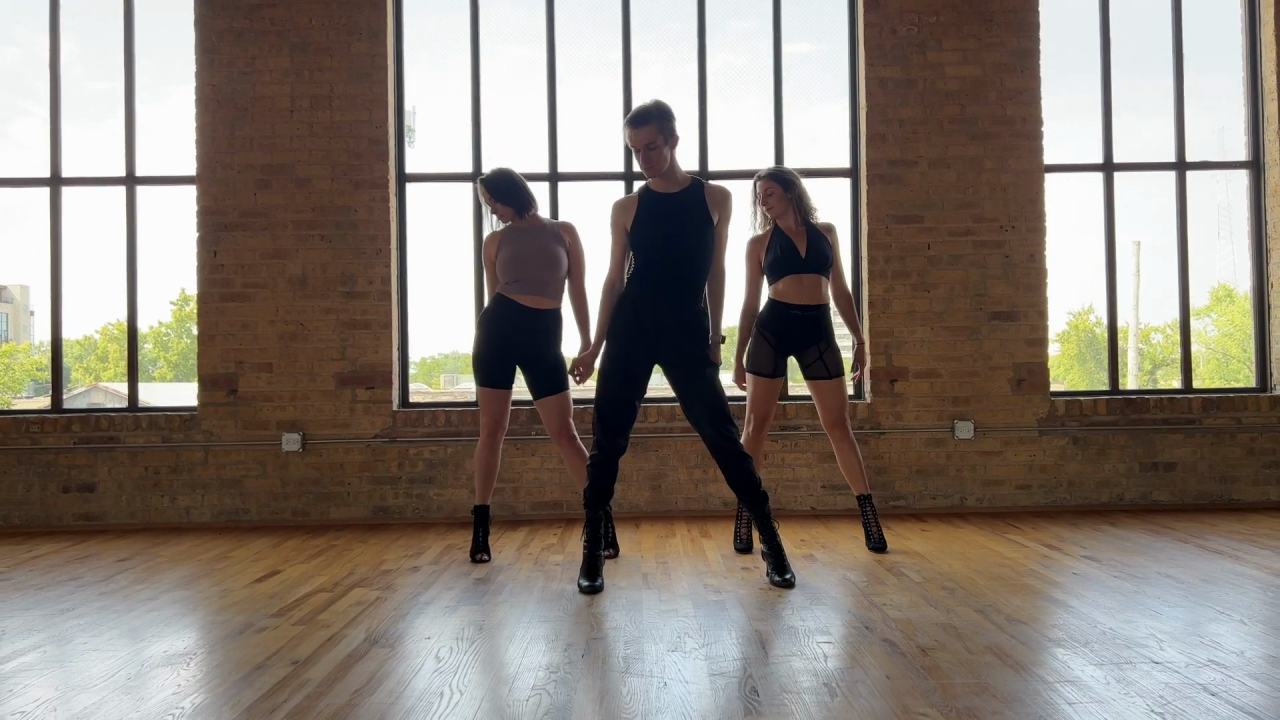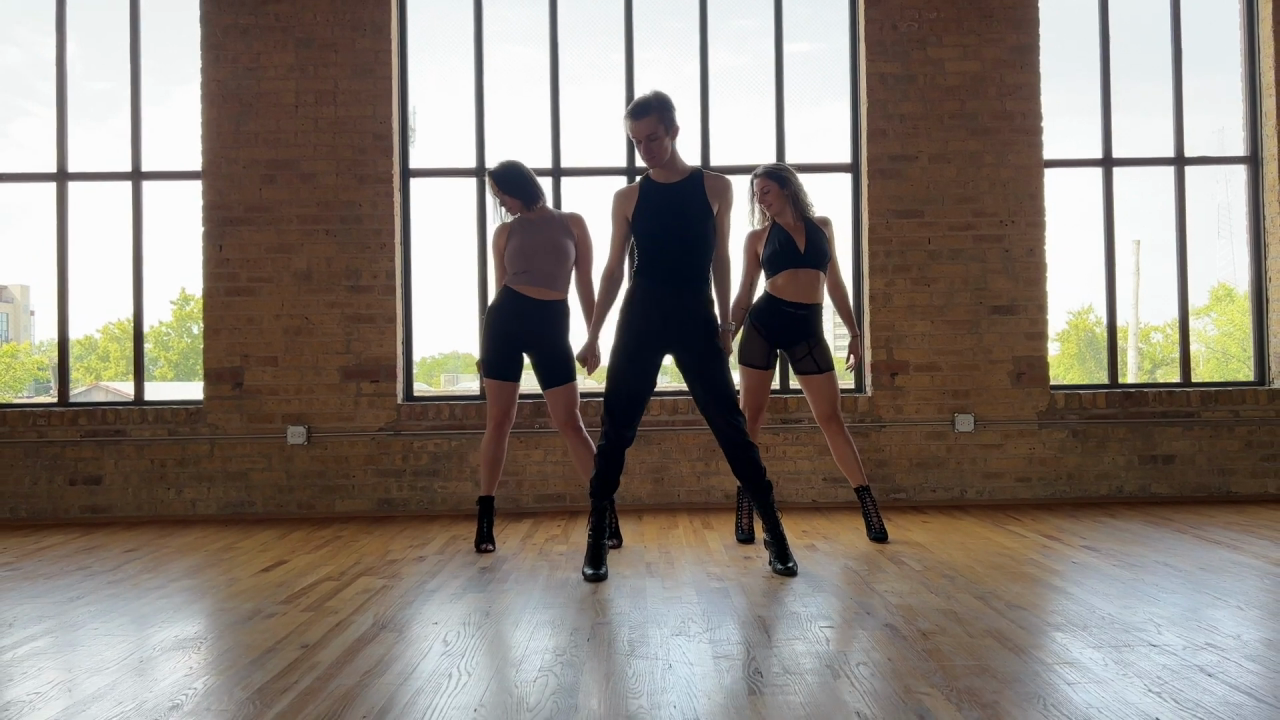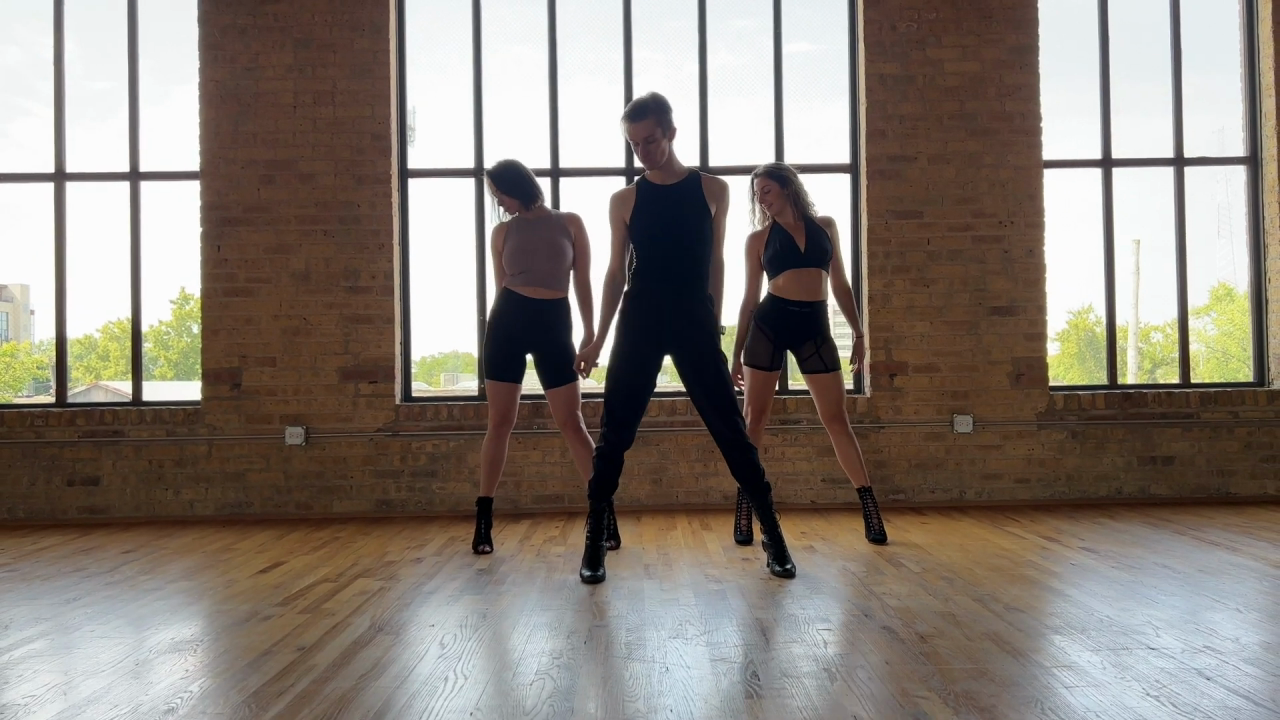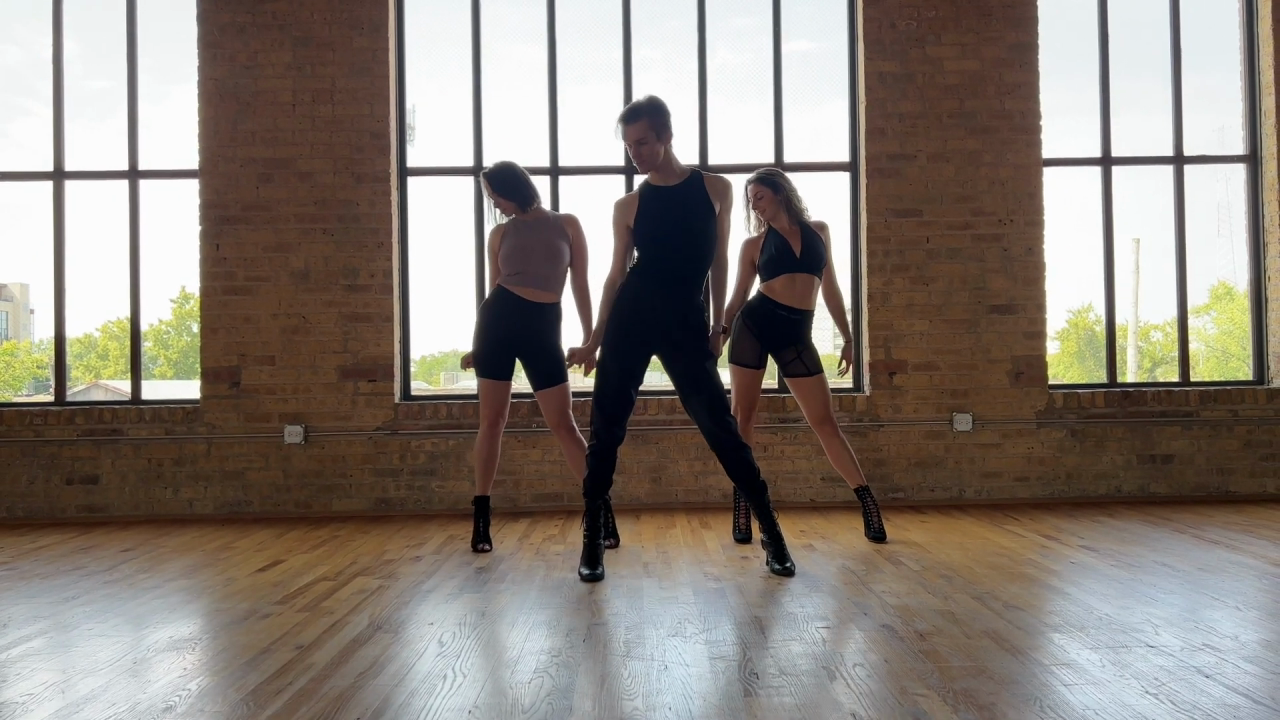
dt=0.5s
person 1, frame 1
left shoulder: (715, 199)
right shoulder: (627, 208)
left elbow: (716, 271)
right elbow: (615, 278)
left wrist: (715, 337)
right wrist: (596, 346)
left hip: (687, 327)
right hip: (632, 324)
left knee: (721, 435)
right knee: (609, 435)
left ankle: (771, 542)
right ankle: (592, 550)
person 1, frame 2
left shoulder: (715, 188)
right shoulder: (628, 198)
left elbow: (720, 260)
right elbow: (614, 269)
left wrist: (726, 324)
right wrist: (593, 332)
left hip: (695, 318)
right hip: (641, 317)
left knee: (729, 424)
right knee: (617, 426)
left ankle: (774, 531)
right ankle: (597, 538)
person 1, frame 3
left shoulder: (713, 190)
right shoulder: (625, 201)
left elbow: (715, 262)
right elbow: (617, 271)
left wrist: (714, 325)
right wrist: (598, 339)
left hip: (694, 319)
right hip: (640, 320)
left knee: (728, 427)
right knee: (616, 429)
left ankle: (772, 534)
right ankle: (594, 540)
person 1, frame 4
left shoulder: (716, 189)
right shoulder: (628, 206)
left elbow: (719, 261)
right elbow: (617, 275)
left wrist: (718, 324)
right wrist: (594, 341)
left hip: (687, 322)
right hip: (632, 319)
left knee: (719, 425)
right knee: (606, 427)
left ankle: (771, 531)
right ankle: (592, 539)
person 2, frame 1
left shoulder: (563, 232)
right shoulder: (495, 241)
left elbow: (577, 291)
right elbow: (493, 294)
left wrist: (588, 344)
right wrist: (480, 350)
left hip: (544, 337)
right hip: (499, 329)
left knee: (564, 433)
right knee: (492, 430)
left ankle: (603, 521)
right ankle: (480, 529)
person 2, frame 2
left shoulder: (572, 223)
right shoulder: (505, 232)
left elbow: (585, 281)
right elbow: (501, 285)
right wrist: (486, 346)
left hip: (551, 327)
right hip: (507, 321)
left knee: (570, 425)
right knee: (498, 422)
left ankle: (607, 512)
right ankle: (485, 520)
person 2, frame 3
left shoulder: (569, 223)
right shoulder: (503, 231)
left elbow: (582, 282)
right elbow: (501, 286)
left wrist: (590, 333)
right wrist: (492, 338)
left hip: (553, 325)
right hip: (508, 321)
left knee: (571, 424)
right knee: (499, 423)
left ankle: (605, 514)
right ankle: (483, 521)
person 2, frame 4
left shoulder: (567, 225)
right shoulder: (500, 233)
left elbow: (580, 283)
right elbow: (494, 287)
left wrist: (590, 337)
right wrist: (477, 344)
left hip: (543, 329)
right hip: (500, 321)
left knee: (563, 425)
right knee: (492, 421)
right ankle: (481, 519)
person 3, frame 1
left shoulder: (826, 232)
right shoulder: (759, 243)
left elbow: (840, 290)
right elbow: (751, 302)
left wrist: (859, 338)
right wrist: (740, 357)
left hip: (818, 333)
right hip: (772, 330)
left knee: (838, 427)
right knee: (756, 424)
left ankle: (870, 517)
right ankle: (744, 518)
person 3, frame 2
left shoulder: (822, 226)
right shoulder: (757, 237)
left elbow: (835, 284)
right elbow: (744, 296)
left wrist: (855, 332)
left hip: (809, 331)
right hip: (764, 325)
left knee: (832, 420)
right knee: (750, 417)
left ankle: (868, 506)
right ankle: (744, 509)
person 3, frame 3
left shoulder: (825, 226)
right shoulder: (759, 238)
left elbow: (840, 284)
right elbow: (751, 298)
left wrist: (858, 331)
right wrist: (737, 353)
left hip: (815, 329)
right hip: (770, 325)
left knee: (836, 420)
right knee: (754, 418)
left ankle: (870, 508)
right ankle: (744, 511)
person 3, frame 4
left shoulder: (819, 230)
right shoulder: (754, 244)
left elbow: (830, 289)
right elbow: (737, 299)
left wrist: (847, 338)
left hip: (797, 336)
right hip: (754, 327)
left knee: (825, 423)
right knee: (742, 416)
left ankle: (868, 504)
right ankle: (741, 509)
